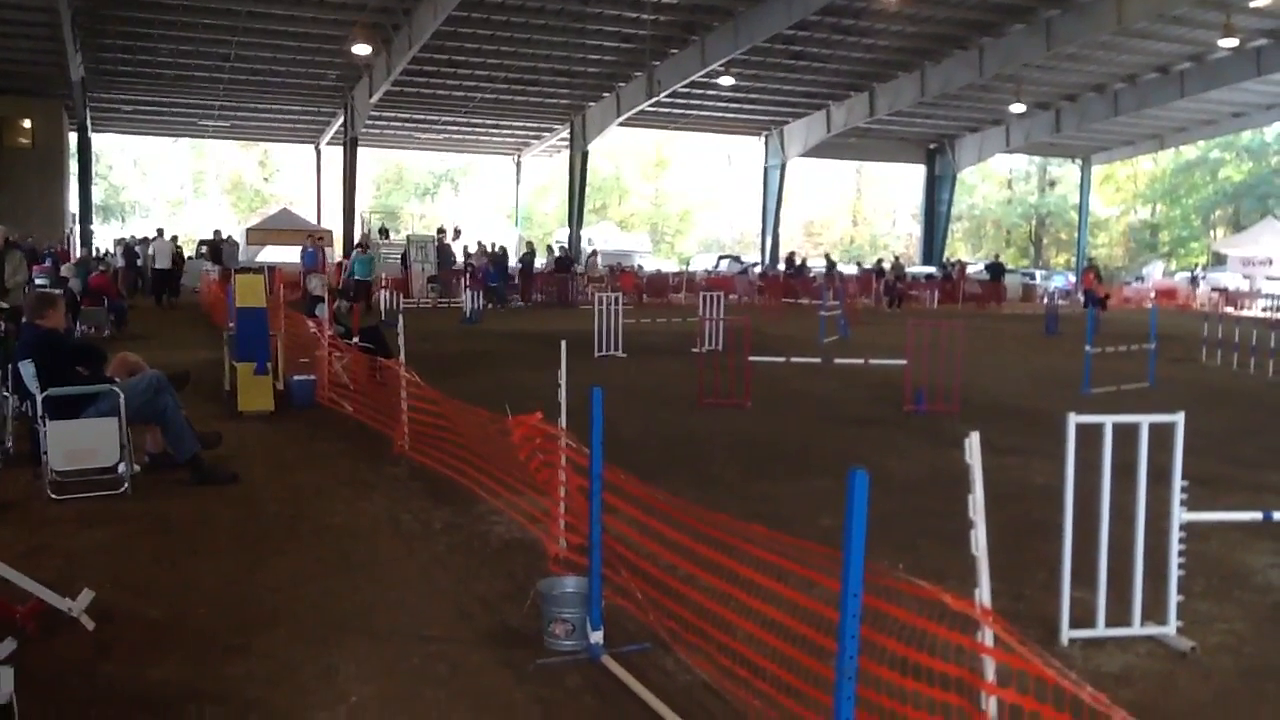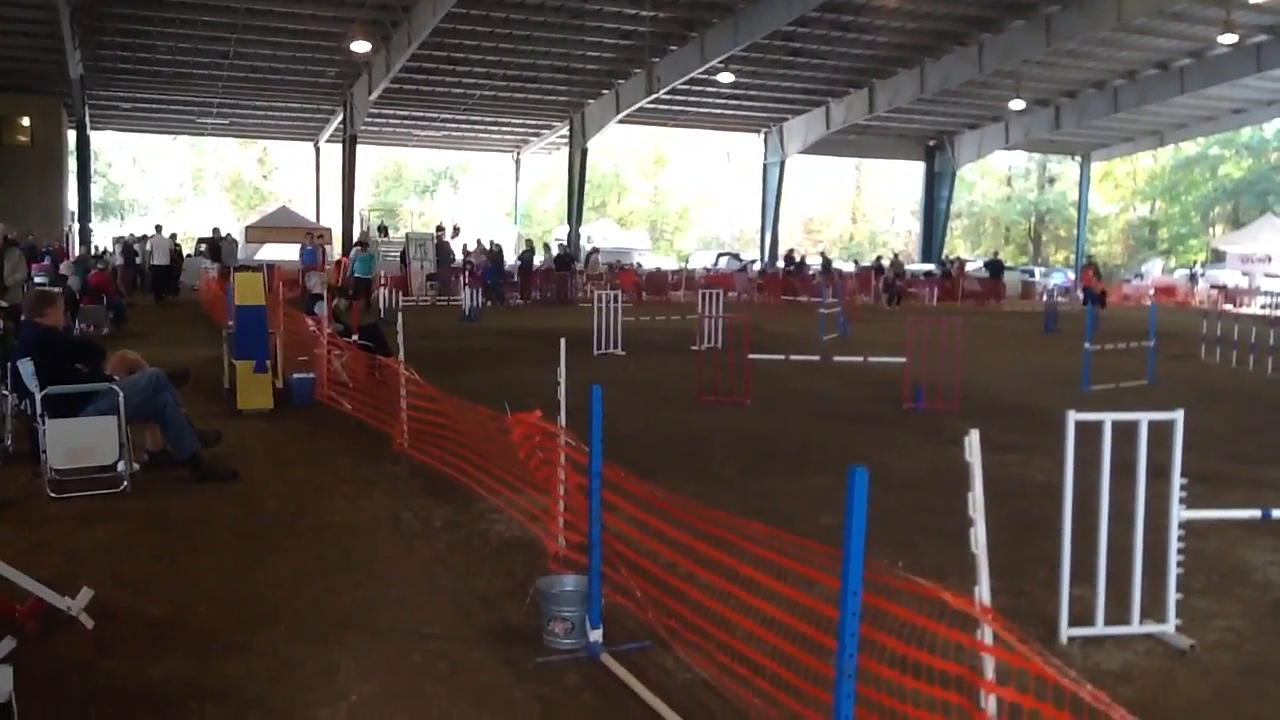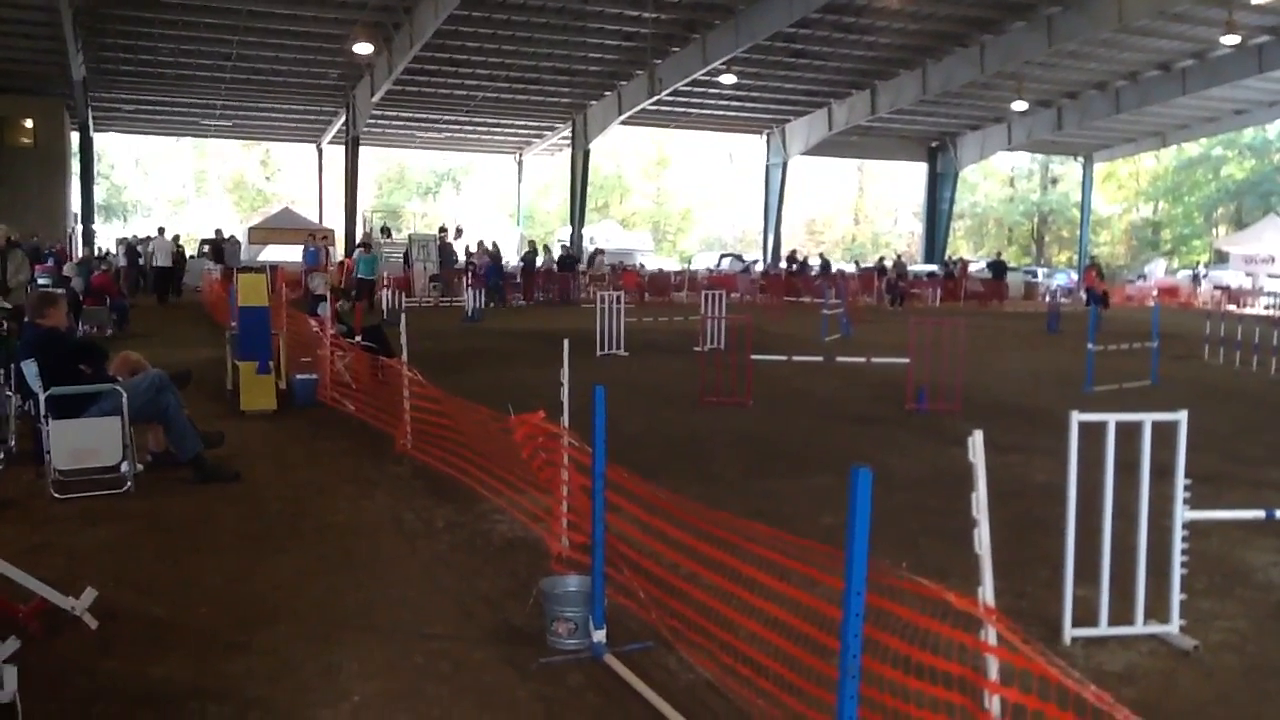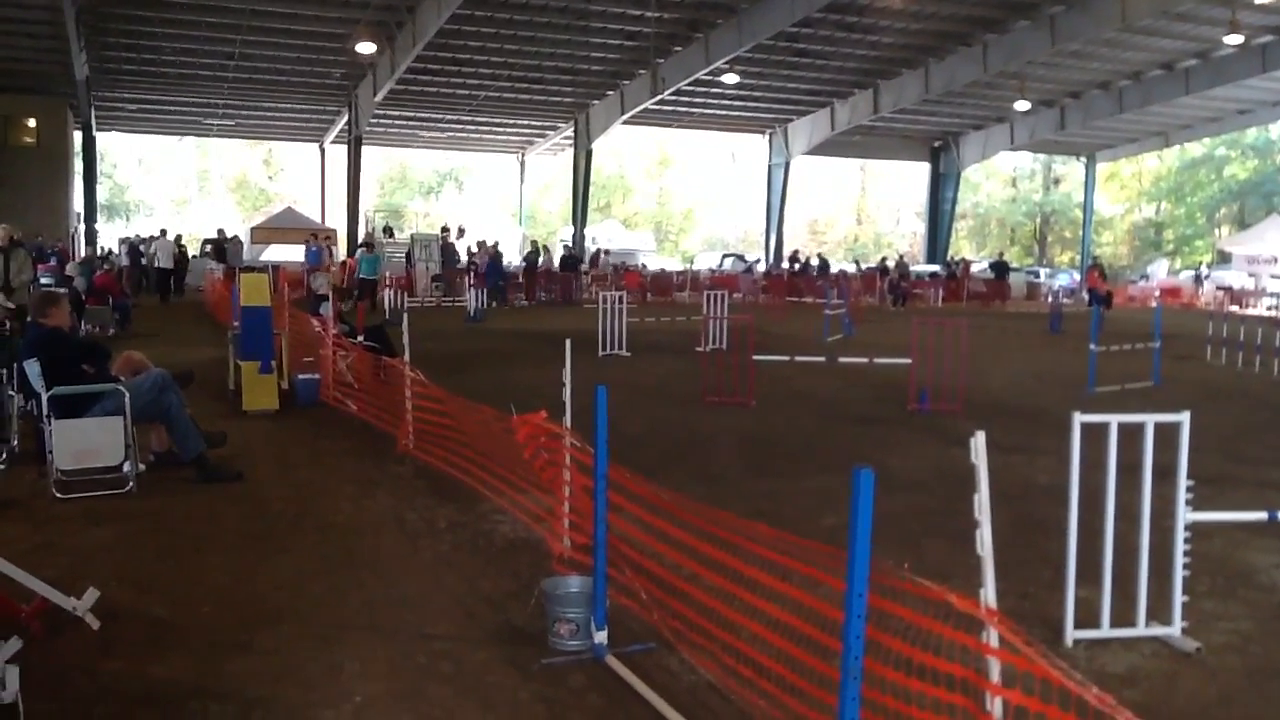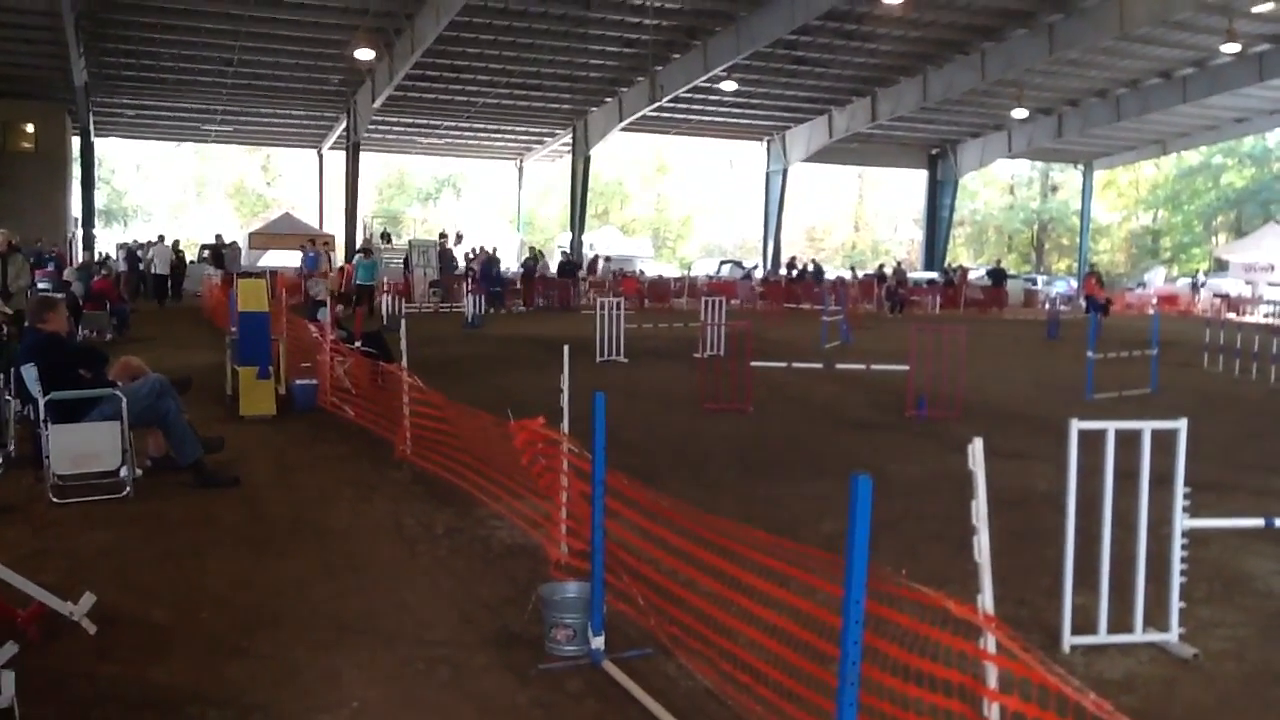
dt=0.1s
person 1, frame 1
left shoulder: (30, 337)
right shoulder: (47, 339)
right elbow: (96, 357)
left hip: (71, 408)
right hip: (83, 409)
left knee: (160, 399)
right knee: (155, 380)
person 1, frame 2
left shoulder: (29, 335)
right shoulder: (46, 337)
right elbow: (95, 354)
left hip: (69, 407)
right hip: (82, 408)
left knee: (159, 397)
right knee: (155, 378)
person 1, frame 3
left shoulder: (32, 337)
right shoulder: (49, 338)
right elbow: (97, 355)
left hip: (72, 408)
right hip: (85, 409)
left knee: (162, 398)
right knee: (158, 379)
person 1, frame 4
left shoulder: (35, 336)
right shoulder: (51, 338)
right elbow: (100, 354)
left hip: (75, 408)
right hip: (88, 409)
left knee: (165, 398)
right knee: (160, 379)
person 1, frame 5
left shoulder: (32, 341)
right shoulder: (49, 343)
right elbow: (98, 359)
left hip: (73, 412)
right hip: (86, 414)
left knee: (162, 403)
right knee: (158, 384)
